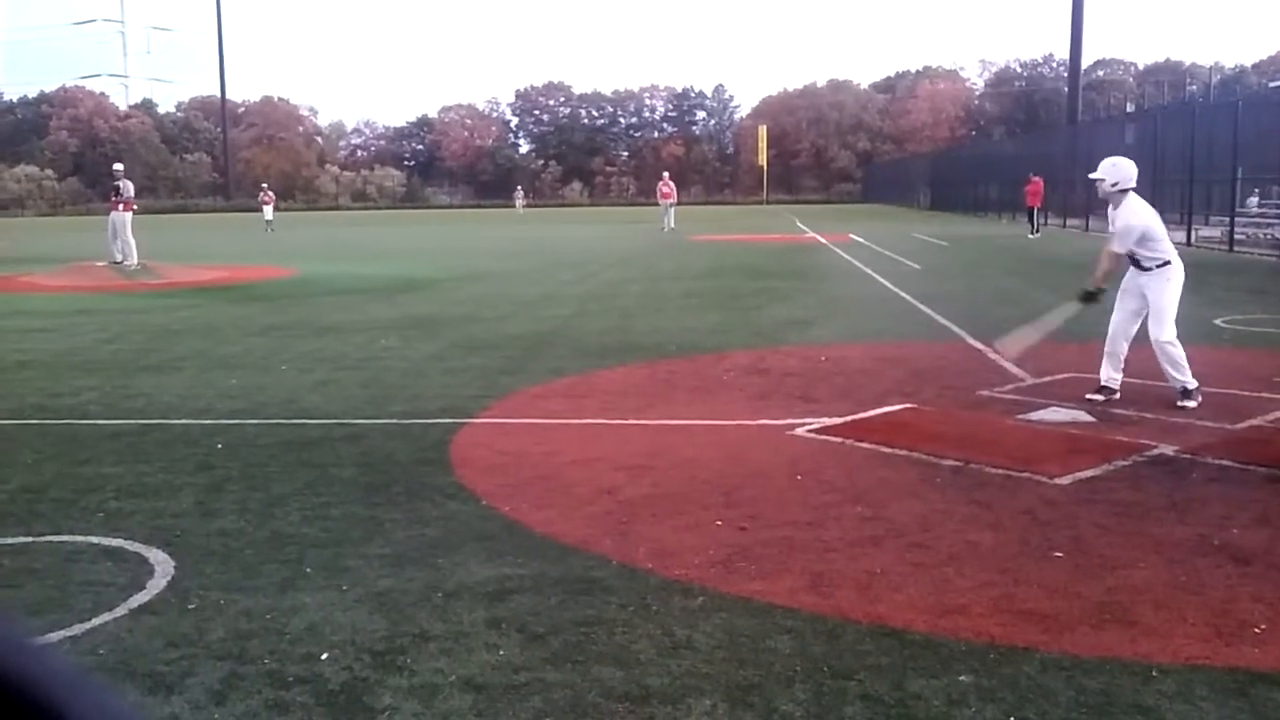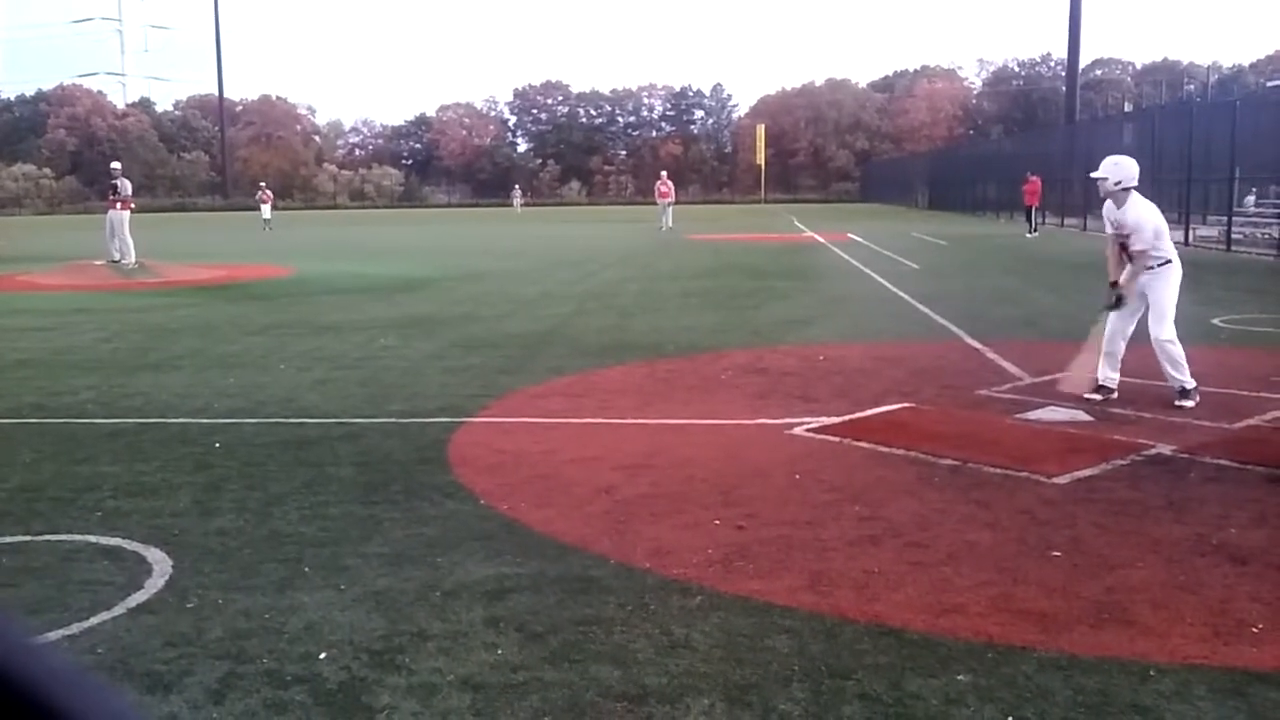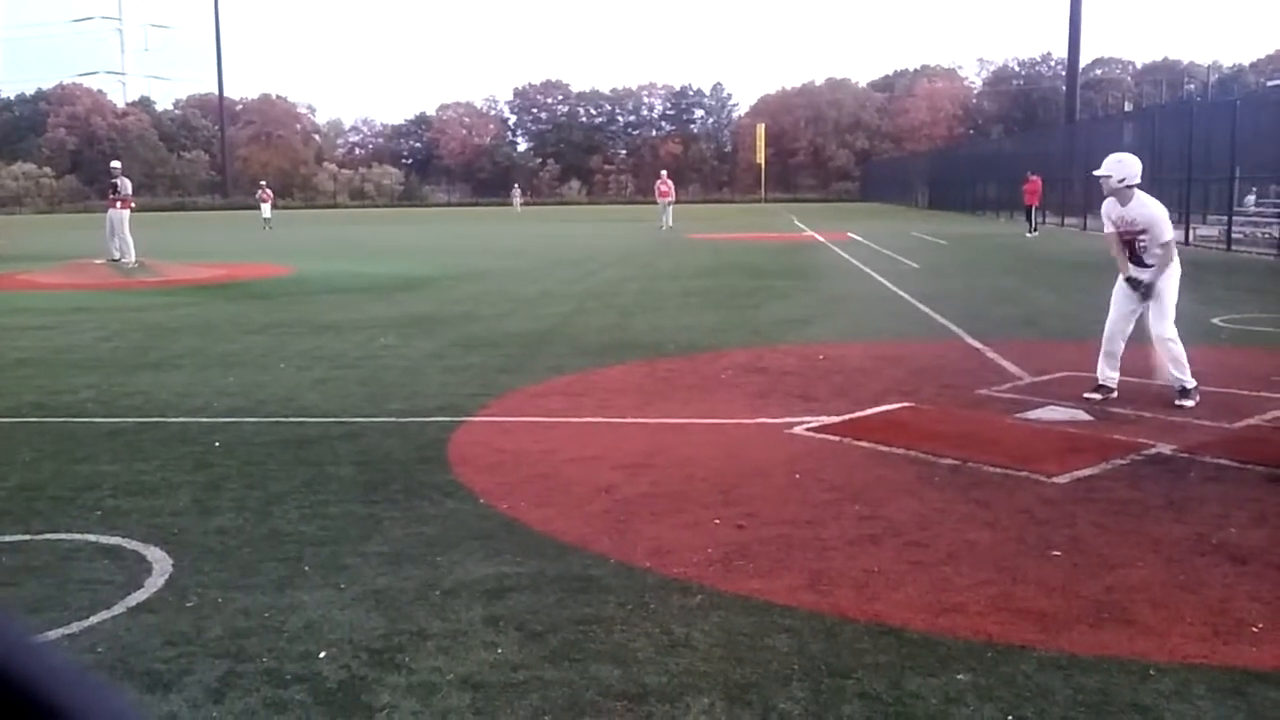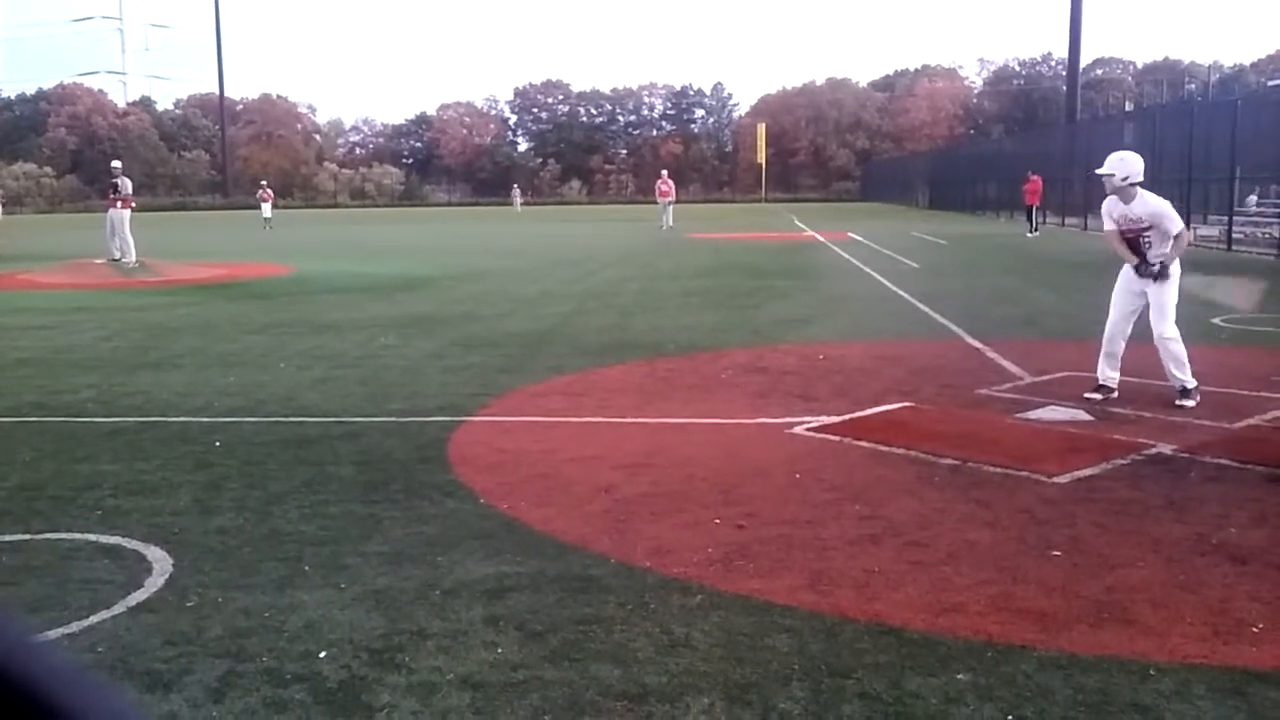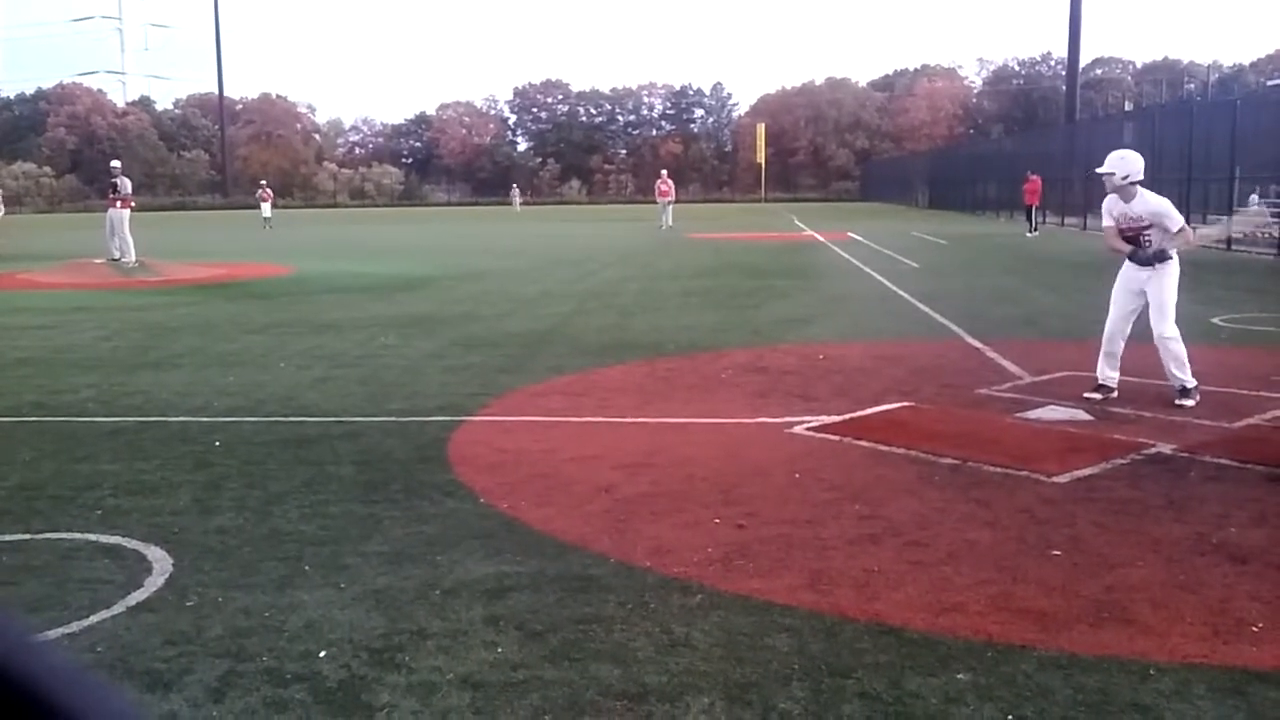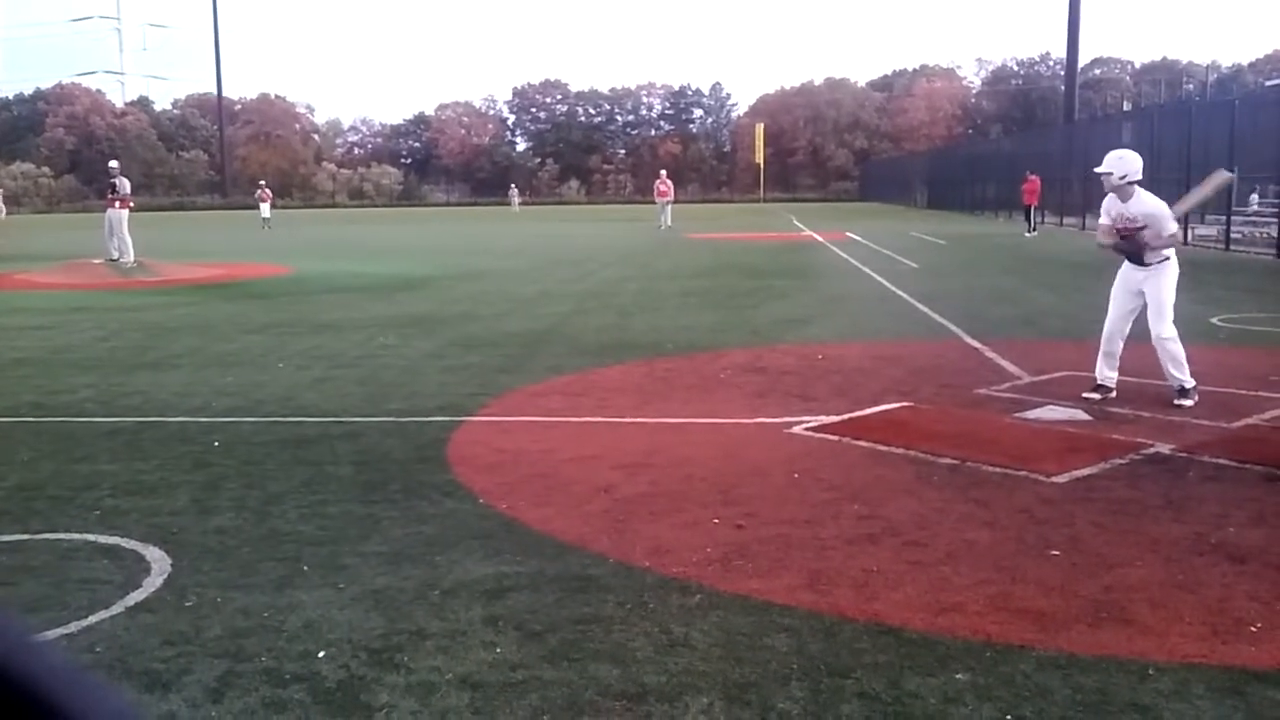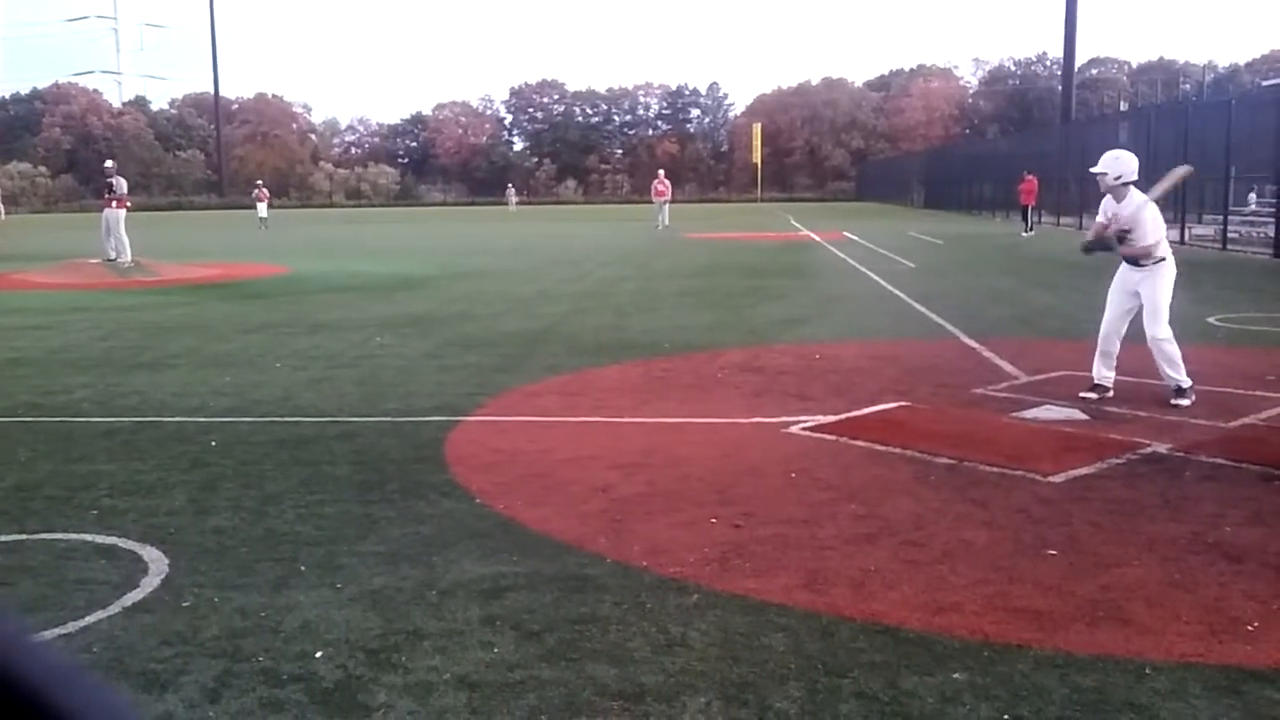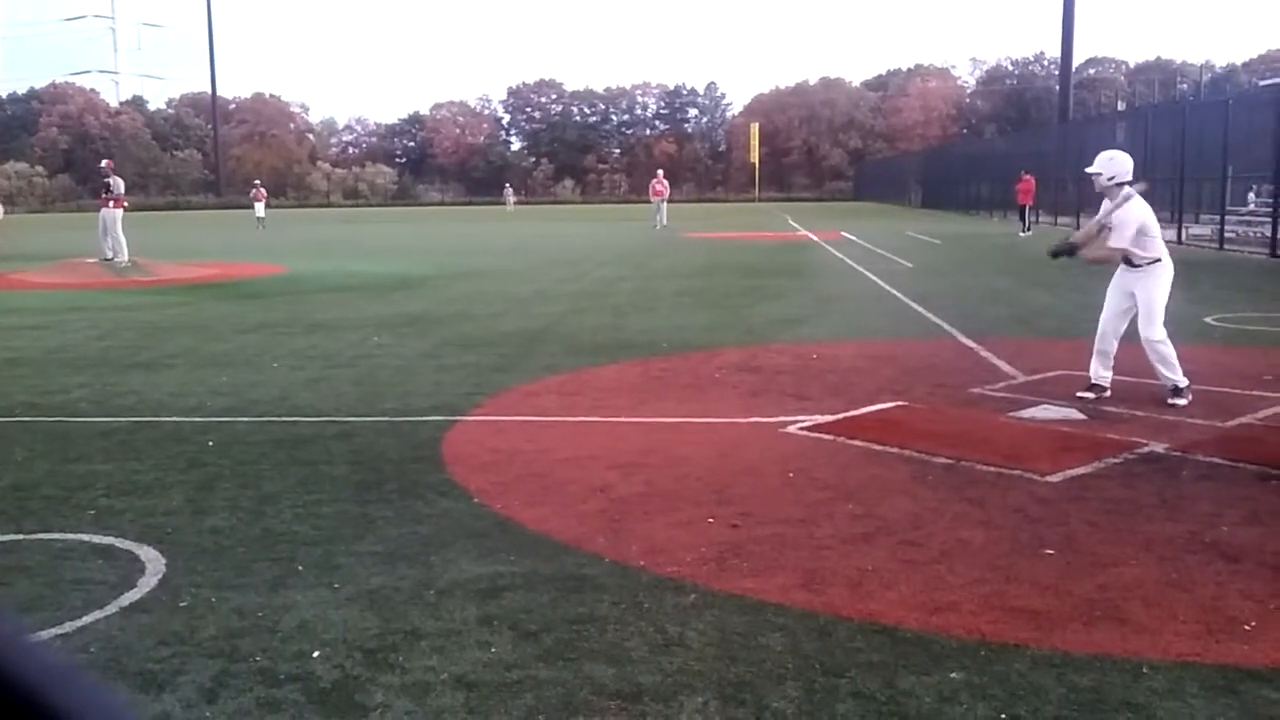
dt=0.1s
person 1, frame 1
left shoulder: (1131, 217)
right shoulder: (1116, 208)
left elbow: (1113, 259)
right elbow: (1111, 249)
left wrist: (1093, 287)
right wrist: (1098, 283)
left hip: (1164, 274)
right hip: (1139, 272)
left knee: (1161, 336)
right knee: (1118, 329)
left ankle: (1189, 388)
right ankle: (1110, 384)
person 1, frame 2
left shoulder: (1142, 213)
right shoulder: (1109, 207)
left elbow: (1140, 260)
right elbow: (1113, 247)
left wrist: (1124, 293)
right wrist: (1114, 283)
left hip: (1163, 272)
right hip: (1134, 273)
left knee: (1161, 333)
right knee: (1115, 328)
left ankle: (1187, 387)
right ankle: (1107, 383)
person 1, frame 3
left shoulder: (1151, 209)
right shoulder: (1109, 206)
left elbow: (1168, 251)
right elbow: (1116, 246)
left wrist: (1153, 282)
right wrist: (1128, 278)
left hip: (1162, 272)
right hip: (1133, 272)
left knee: (1162, 332)
right knee: (1114, 327)
left ankle: (1187, 386)
right ankle: (1107, 383)
person 1, frame 4
left shoulder: (1156, 205)
right shoulder: (1109, 205)
left elbow: (1184, 238)
right elbow: (1115, 243)
left wrist: (1166, 263)
right wrist: (1138, 264)
left hip: (1162, 270)
right hip: (1132, 270)
left knee: (1164, 331)
right knee: (1114, 328)
left ankle: (1187, 386)
right ankle: (1107, 383)
person 1, frame 5
left shoulder: (1156, 204)
right shoulder: (1110, 203)
left elbow: (1186, 235)
right elbow: (1111, 240)
left wrist: (1165, 251)
right wrist: (1133, 251)
left hip: (1162, 269)
right hip: (1132, 269)
left knee: (1164, 331)
right knee: (1114, 328)
left ankle: (1187, 386)
right ankle: (1107, 383)
person 1, frame 6
left shoulder: (1152, 206)
right shoulder: (1110, 202)
left elbow: (1174, 240)
right elbow: (1103, 235)
left wrist: (1147, 245)
right wrist: (1117, 244)
left hip: (1159, 270)
right hip: (1130, 269)
left knee: (1162, 332)
right knee: (1113, 327)
left ankle: (1186, 386)
right ankle: (1105, 383)
person 1, frame 7
left shoulder: (1142, 207)
right shoulder: (1109, 202)
left elbow: (1147, 250)
right elbow: (1095, 233)
left wrist: (1111, 246)
right wrist: (1093, 242)
left hip: (1156, 270)
right hip: (1128, 270)
left knee: (1157, 333)
right knee: (1110, 327)
left ankle: (1183, 385)
right ankle: (1103, 382)
person 1, frame 8
left shoulder: (1128, 210)
right shoulder: (1110, 202)
left elbow: (1111, 256)
right elbow: (1095, 234)
left wrist: (1076, 254)
left hip: (1153, 272)
right hip: (1129, 271)
left knee: (1150, 334)
right knee: (1107, 327)
left ankle: (1179, 385)
right ankle: (1100, 382)
